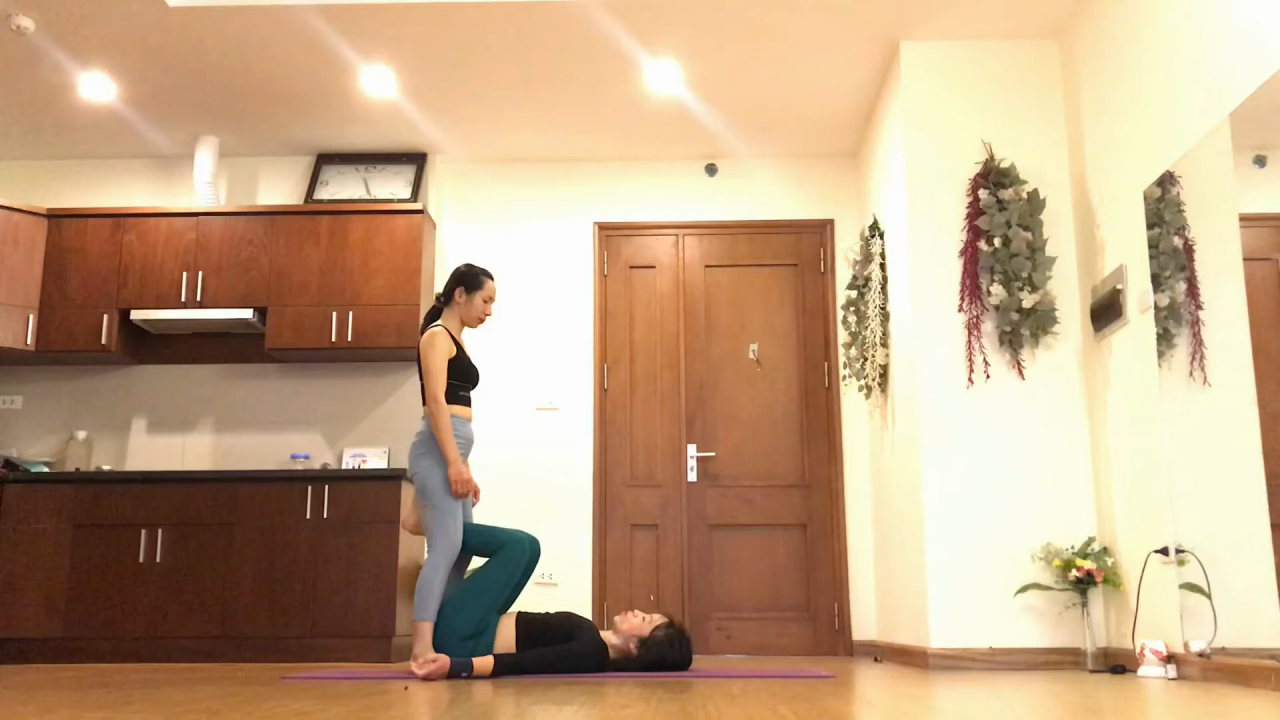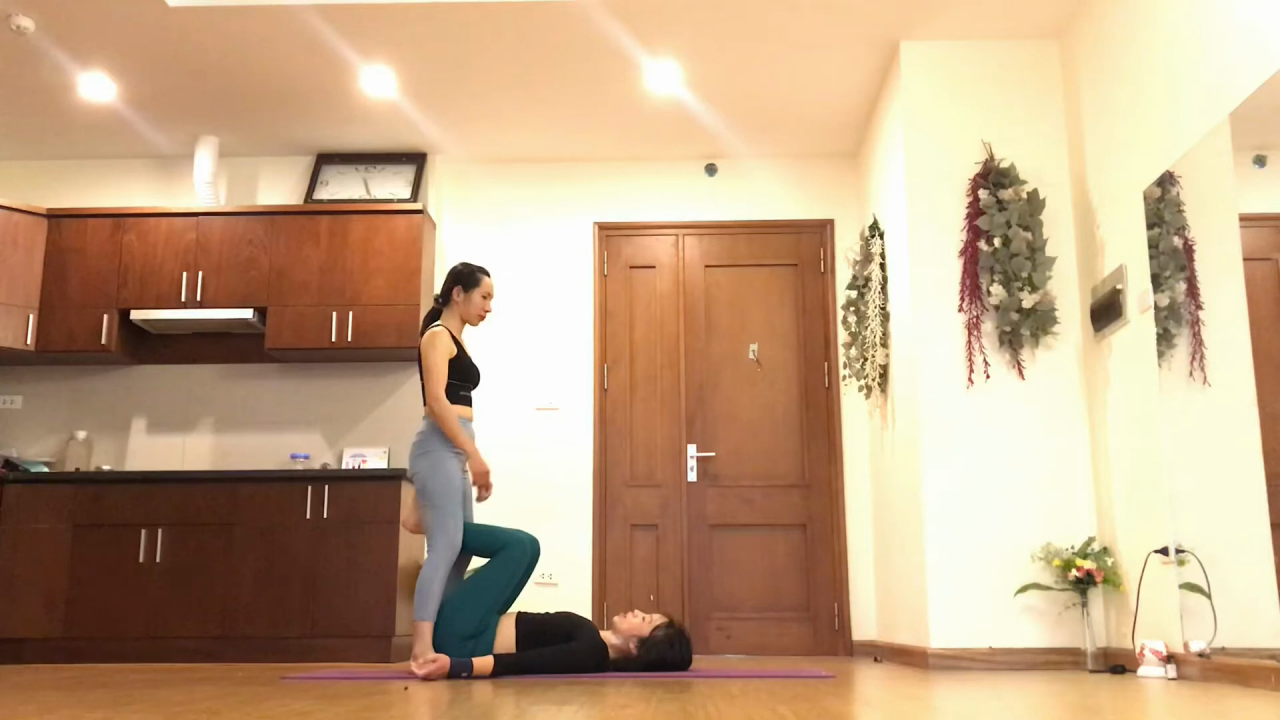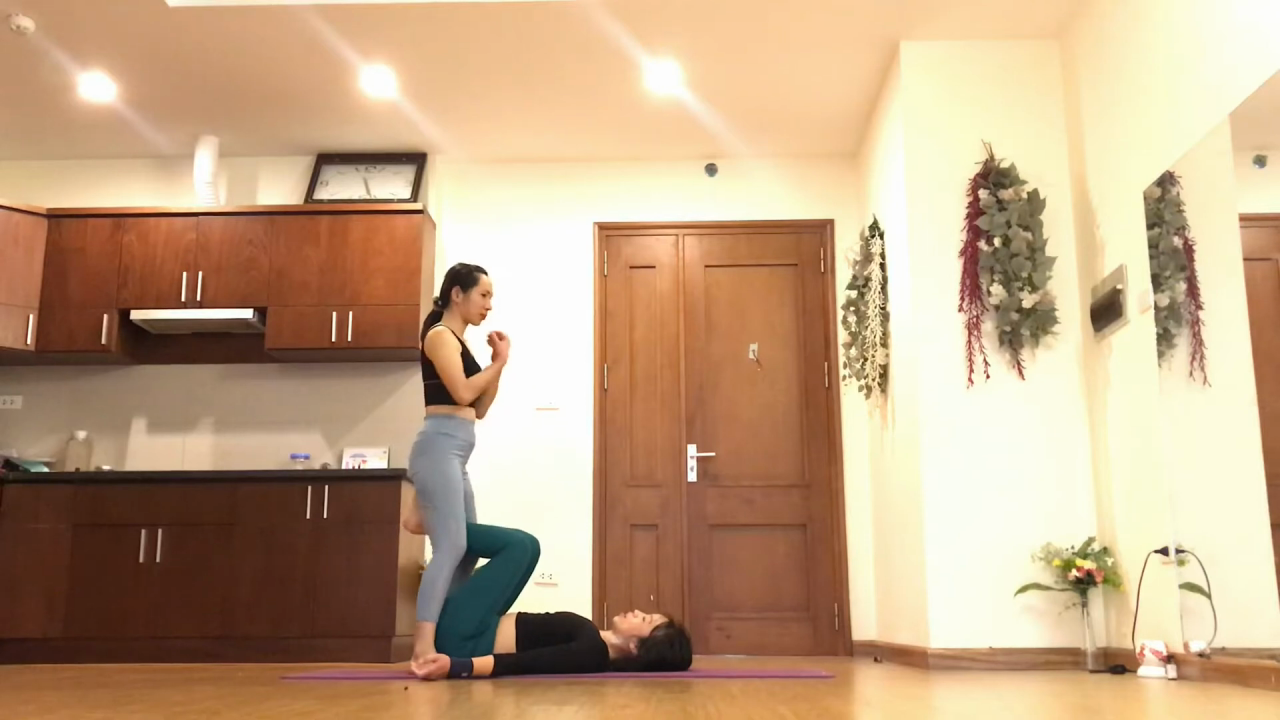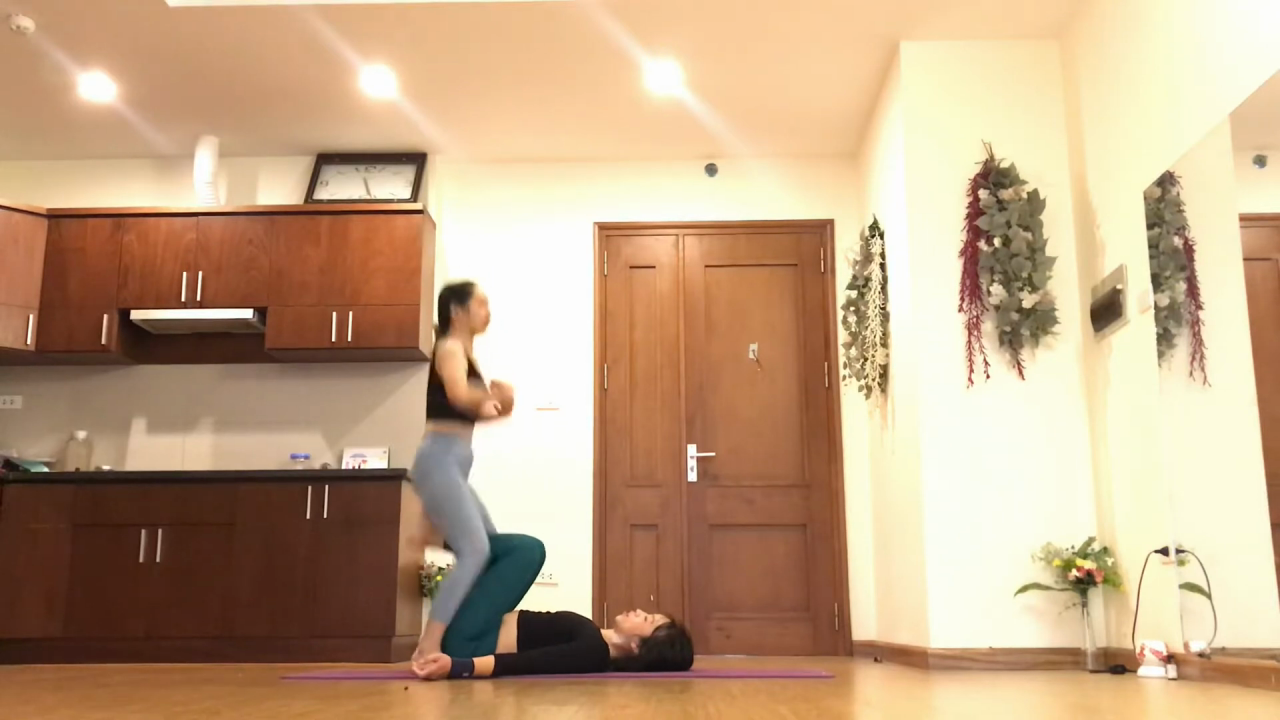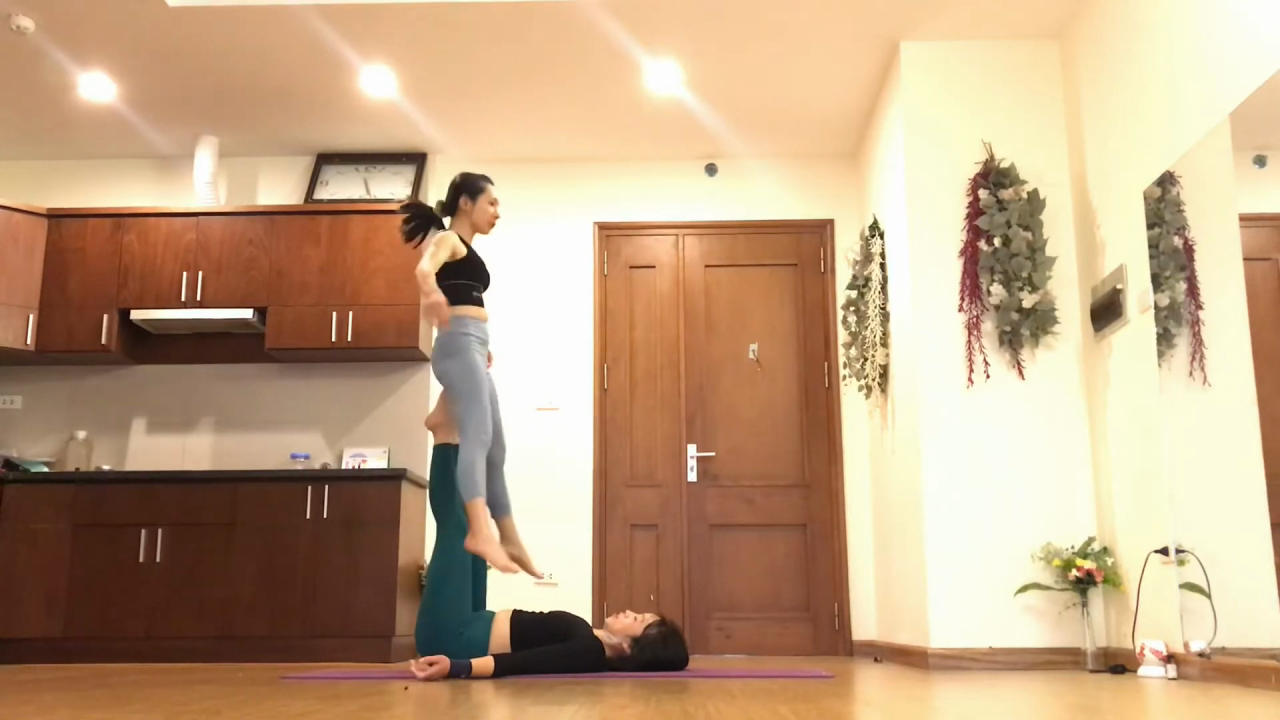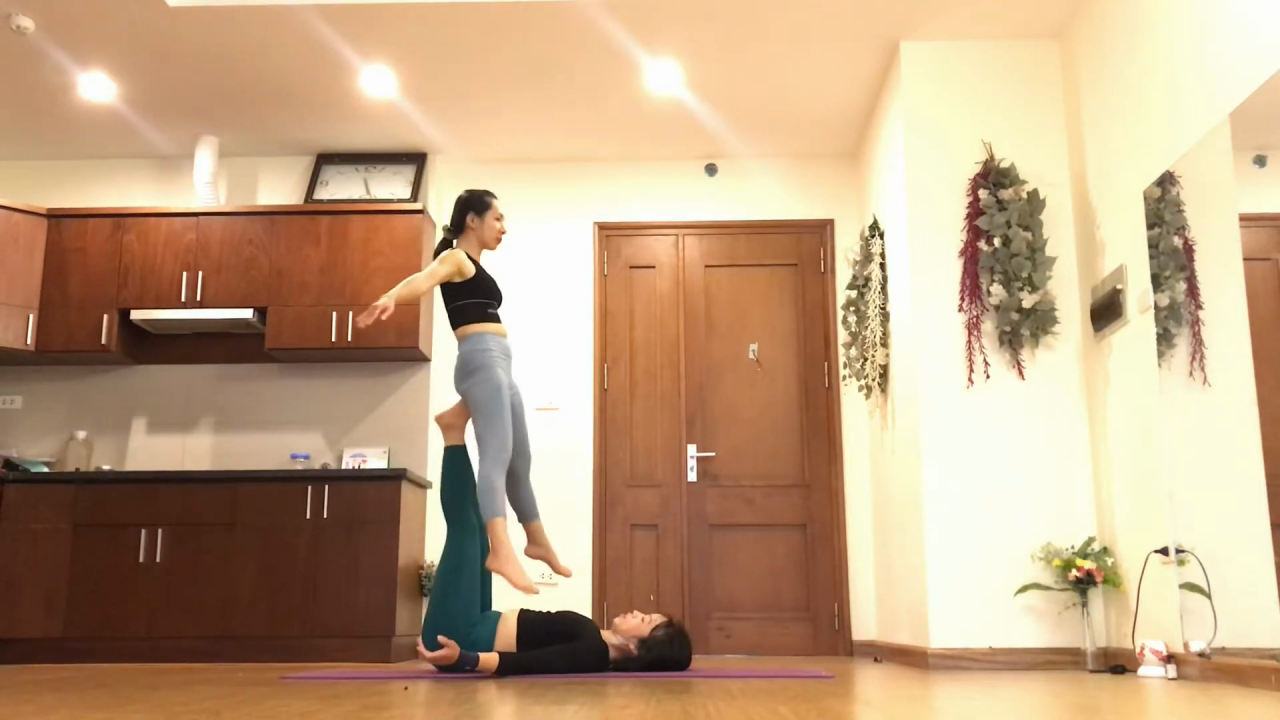
dt=0.5s
person 1, frame 1
left shoulder: (455, 341)
right shoulder: (437, 335)
right elbow: (436, 401)
left wrist: (463, 466)
right wrist: (454, 463)
left hip: (451, 451)
right hip: (438, 450)
left knee: (461, 550)
right knee: (445, 547)
right ankle: (422, 649)
person 1, frame 2
left shoulder: (455, 340)
right shoulder: (438, 335)
right elbow: (436, 400)
left wrist: (470, 459)
right wrist: (474, 455)
left hip: (452, 452)
right hip: (439, 449)
left knee: (461, 550)
right knee: (445, 546)
right ankle: (421, 648)
person 1, frame 3
left shoulder: (458, 342)
right shoulder: (440, 336)
left elbow: (479, 408)
right elbow: (463, 393)
left wrist: (497, 363)
right wrist: (498, 364)
left hip: (454, 454)
right hip: (439, 448)
left knee: (463, 551)
right knee: (451, 547)
left ankle: (443, 619)
right ankle: (423, 648)
person 1, frame 4
left shoulder: (466, 358)
right shoulder: (450, 350)
left elbow: (473, 412)
right elbow: (458, 392)
left wrist: (496, 405)
right wrist: (497, 395)
left hip: (452, 469)
right hip: (438, 465)
left knee: (492, 548)
right knee: (474, 550)
right ankle: (428, 647)
person 1, frame 5
left shoulder: (466, 248)
right shoulder: (448, 239)
right elbow: (426, 267)
right wrist: (434, 293)
left hip: (472, 348)
right hip: (459, 345)
left knee: (494, 449)
right knee: (478, 437)
left ankle: (509, 540)
right ankle: (480, 530)
person 1, frame 6
left shoulder: (474, 267)
right shoulder: (456, 258)
right elbow: (421, 279)
right wrist: (389, 298)
left hip: (497, 366)
right hip: (482, 360)
left knee: (519, 460)
right knee: (497, 455)
left ankle: (537, 541)
right ankle: (501, 550)
person 2, frame 1
left shoulder: (591, 653)
right shoulder: (594, 642)
left elbow: (521, 663)
left wrist: (456, 665)
left hip: (462, 640)
right hip: (473, 638)
left knee: (520, 546)
right knee: (523, 547)
person 2, frame 2
left shoulder: (592, 653)
right shoulder: (594, 643)
left elbow: (519, 664)
left wrist: (457, 667)
left hip: (463, 640)
right hip: (470, 638)
left knee: (521, 546)
right knee: (524, 548)
person 2, frame 3
left shoulder: (593, 653)
right shoulder: (596, 643)
left elbow: (521, 664)
left wrist: (456, 666)
left hip: (462, 640)
right hip: (473, 639)
left knee: (521, 546)
right knee: (521, 548)
person 2, frame 4
left shoulder: (594, 653)
right shoulder: (595, 642)
left elbow: (520, 664)
left wrist: (457, 666)
left hip: (466, 642)
right hip: (475, 640)
left knee: (528, 550)
right knee: (527, 551)
person 2, frame 5
left shoulder: (588, 653)
right shoulder: (589, 641)
left elbow: (518, 664)
left wrist: (456, 667)
left hip: (451, 642)
right hip: (462, 639)
left knee: (455, 528)
left ankle: (445, 433)
person 2, frame 6
left shoulder: (594, 653)
right shoulder: (595, 641)
left elbow: (520, 664)
left wrist: (463, 658)
left hip: (460, 641)
right hip: (473, 636)
left knee: (464, 530)
left ankle: (454, 432)
